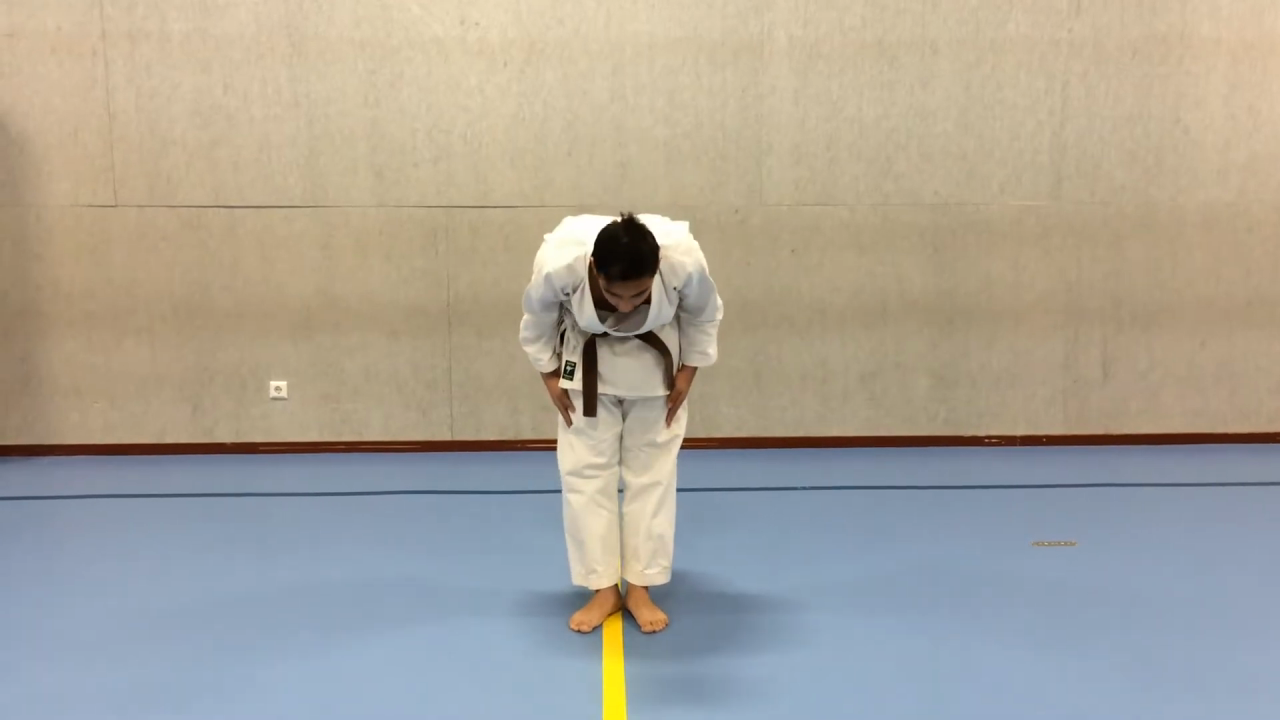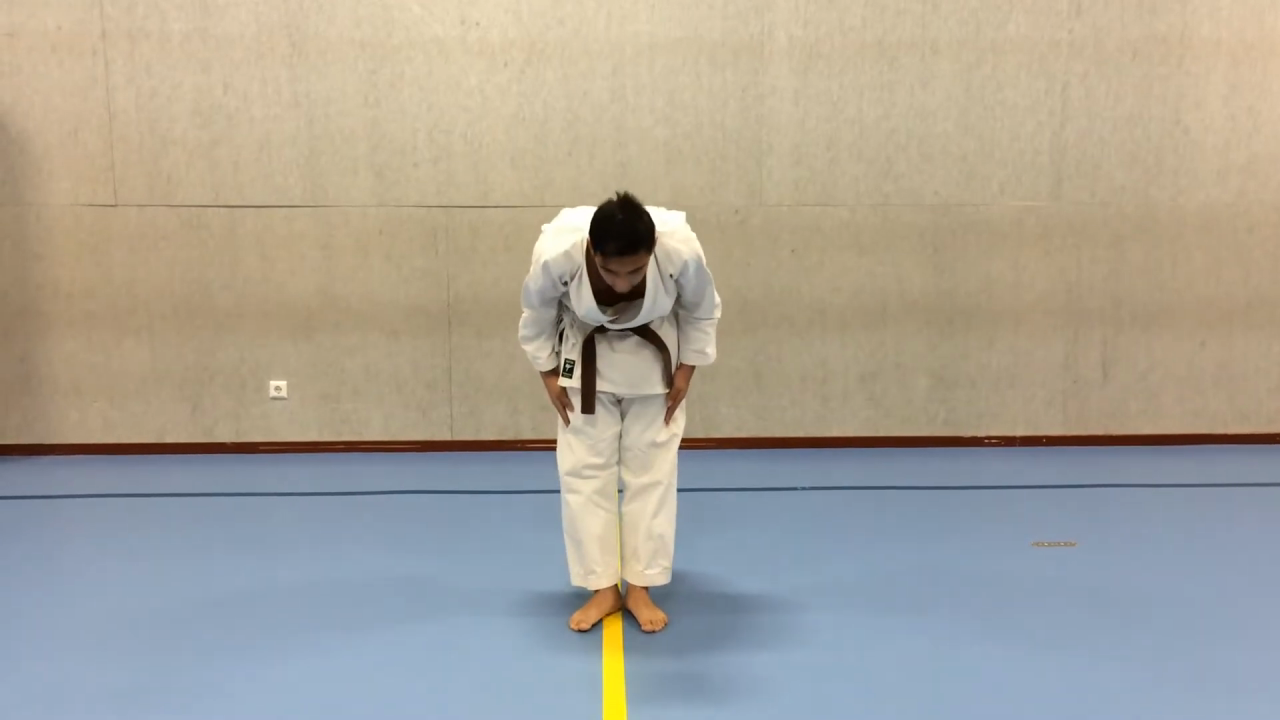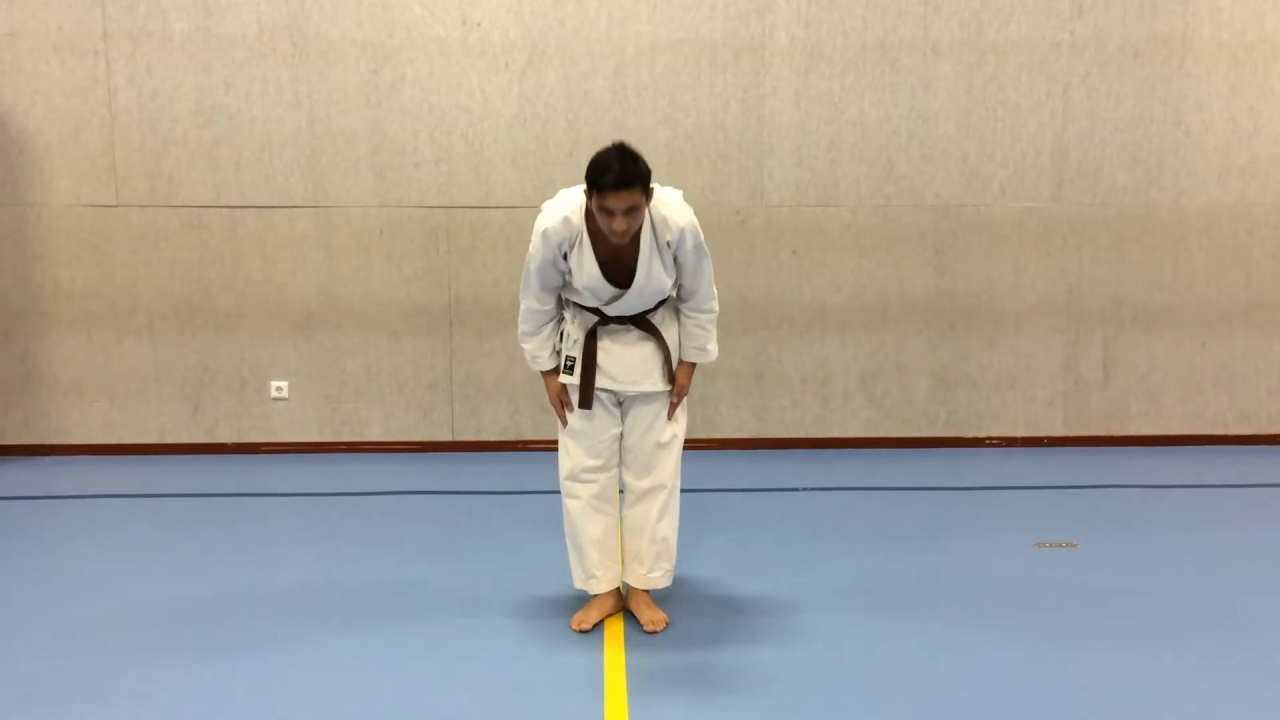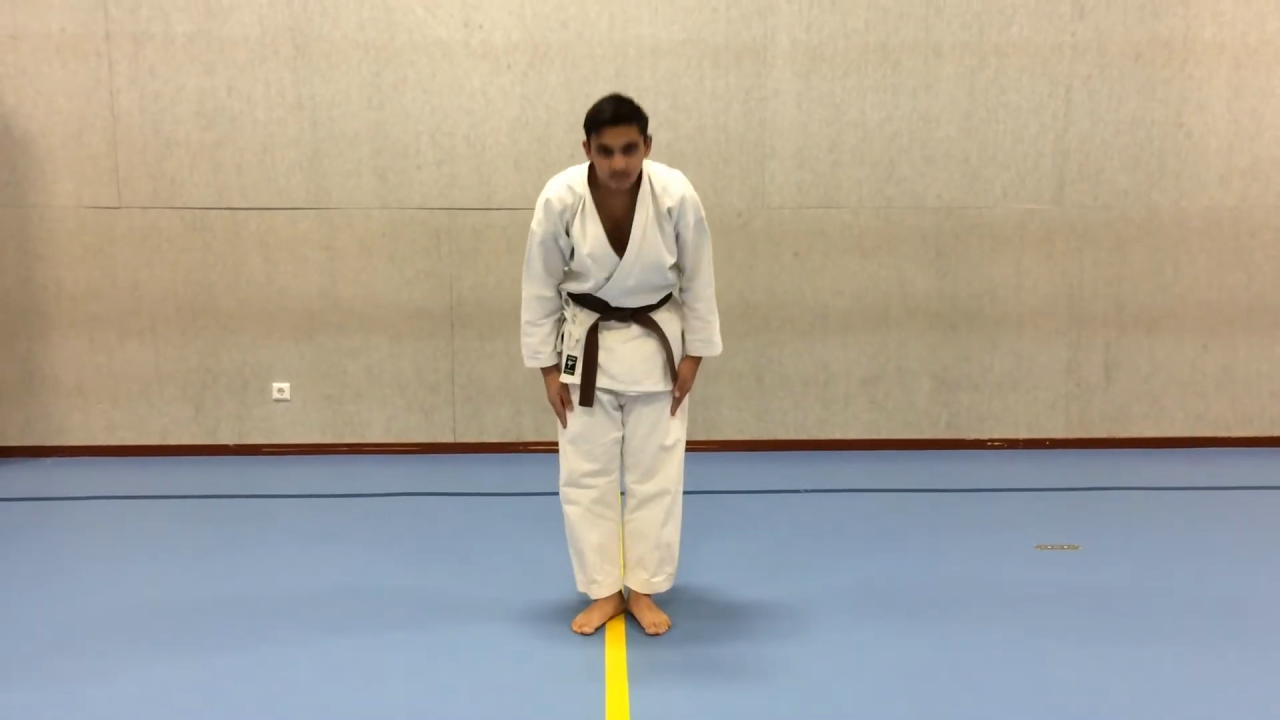
dt=0.2s
person 1, frame 1
left shoulder: (684, 260)
right shoulder: (558, 263)
left elbow: (705, 312)
right elbow: (538, 318)
left wrist: (688, 371)
right wrist: (550, 375)
left hip: (654, 351)
right hip: (587, 353)
left knee: (652, 469)
right knee: (586, 469)
left ankle: (640, 587)
right ankle: (603, 588)
person 1, frame 2
left shoulder: (680, 248)
right shoulder: (556, 251)
left elbow: (702, 309)
right elbow: (538, 313)
left wrist: (686, 370)
right wrist: (550, 373)
left hip: (653, 349)
right hip: (586, 350)
left knee: (651, 468)
right knee: (585, 467)
left ankle: (639, 587)
right ankle: (602, 587)
person 1, frame 3
left shoulder: (677, 220)
right shoulder: (556, 224)
left elbow: (699, 298)
right elbow: (538, 301)
left wrist: (689, 363)
right wrist: (548, 370)
left hip: (653, 343)
right hip: (587, 343)
left knee: (653, 470)
right knee: (586, 469)
left ankle: (642, 587)
right ankle: (602, 588)
person 1, frame 4
left shoulder: (677, 196)
right shoulder: (559, 199)
left elbow: (698, 282)
right elbow: (540, 288)
left wrist: (693, 357)
right wrist: (547, 367)
left hip: (656, 340)
right hip: (587, 340)
left knee: (656, 472)
right knee: (587, 472)
left ankle: (643, 590)
right ankle: (603, 590)
